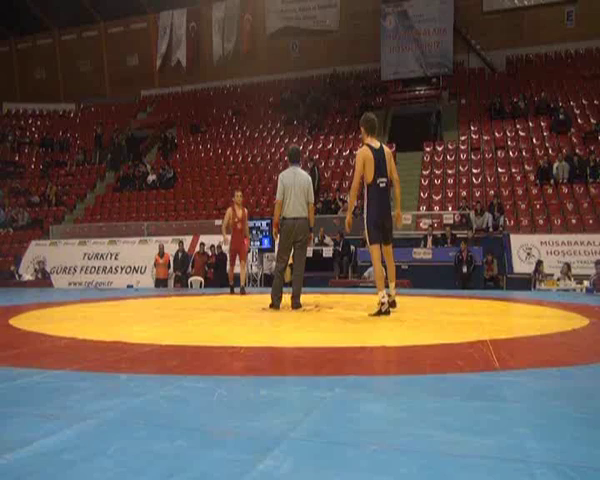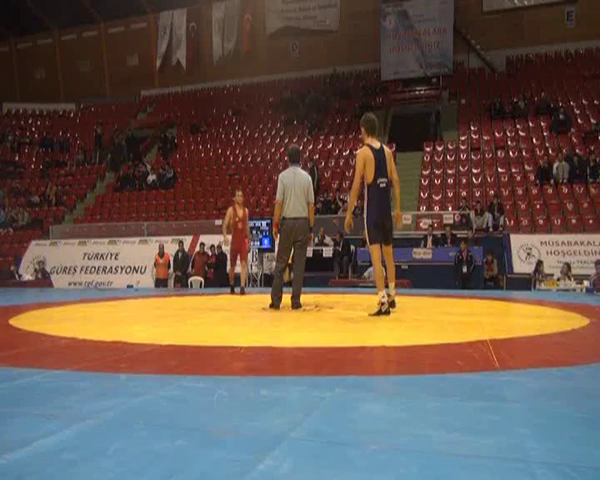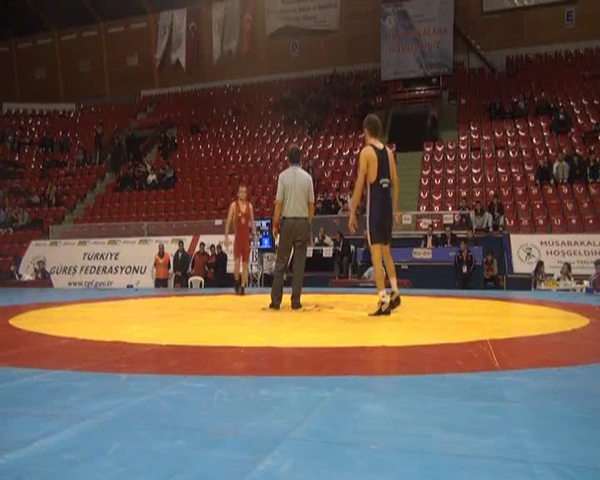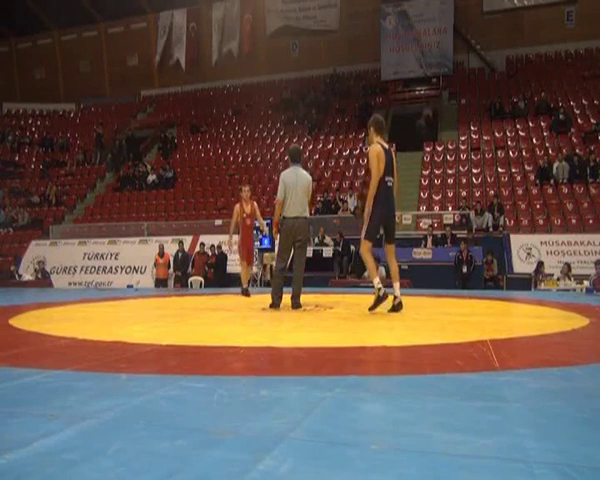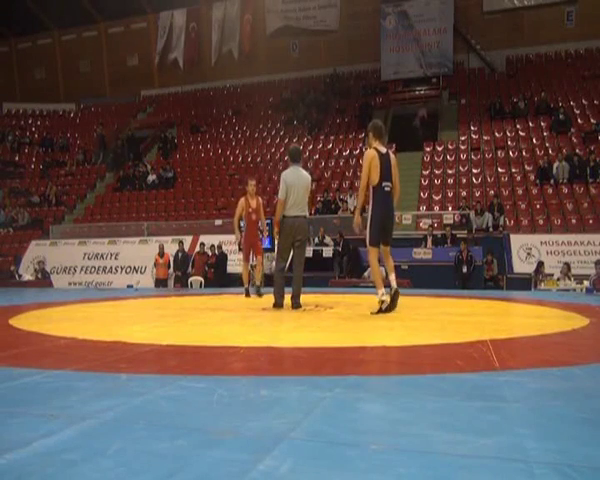
dt=0.3s
person 1, frame 1
left shoulder: (362, 152)
right shoulder: (387, 150)
left elbow: (355, 185)
right elbow: (396, 181)
left wrist: (349, 213)
right wrist: (398, 208)
left hip: (372, 209)
right hip: (387, 208)
left knee: (376, 257)
right knee: (388, 254)
left ankle: (383, 302)
right ankle: (392, 296)
person 1, frame 2
left shoulder: (363, 152)
right shoulder: (387, 151)
left elbow: (356, 185)
right elbow: (396, 181)
left wrist: (349, 213)
right wrist: (398, 209)
left hip: (372, 209)
right hip: (387, 209)
left knee: (376, 257)
right knee: (388, 254)
left ankle: (383, 303)
right ankle: (391, 297)
person 1, frame 3
left shoulder: (366, 151)
right shoulder: (388, 151)
left elbow: (360, 184)
right elbow: (395, 182)
left wrist: (352, 212)
left hip: (374, 209)
right hip: (388, 208)
left knee: (377, 256)
right knee: (386, 253)
left ankle: (383, 302)
right ankle: (394, 293)
person 1, frame 4
left shoulder: (374, 148)
right shoulder: (390, 151)
left elbow: (374, 178)
left wrist: (367, 207)
left hip: (378, 206)
right hip: (391, 206)
left knee: (364, 249)
right knee: (391, 254)
left ankle: (379, 288)
right ankle: (397, 298)
person 1, frame 5
left shoulder: (369, 154)
right shoulder: (391, 156)
left elbow: (363, 184)
right elbow: (397, 186)
left wrist: (357, 212)
left hip: (376, 210)
right hip: (389, 210)
left knee: (373, 257)
right knee: (386, 253)
left ankle: (383, 300)
right ankle: (393, 287)
person 2, frame 1
left shoulder: (283, 176)
right shoulder: (306, 177)
left elbow: (278, 202)
right elbow: (311, 205)
left wrist: (275, 224)
right wrist: (311, 228)
left hip: (287, 222)
right hip: (302, 222)
left knee: (281, 262)
right knee: (299, 264)
left ankle: (275, 300)
right ankle: (296, 301)
person 2, frame 2
left shoulder: (283, 176)
right shoulder: (306, 177)
left elbow: (278, 202)
right elbow: (311, 205)
left wrist: (275, 224)
right wrist: (311, 228)
left hip: (287, 222)
right hip: (302, 222)
left knee: (281, 262)
right knee: (299, 264)
left ankle: (276, 300)
right ankle: (296, 301)
person 2, frame 3
left shoulder: (283, 176)
right shoulder: (307, 177)
left elbow: (279, 202)
right elbow: (311, 204)
left wrist: (275, 224)
right wrist: (309, 225)
left hip: (287, 222)
right hip: (303, 222)
left knee: (281, 262)
right knee: (299, 264)
left ankle: (276, 300)
right ankle: (296, 300)
person 2, frame 4
left shoulder: (284, 175)
right shoulder: (307, 177)
left elbow: (279, 201)
left wrist: (275, 223)
left hip: (287, 221)
right hip: (303, 222)
left knee: (281, 262)
right knee: (299, 264)
left ankle: (276, 300)
right ankle: (296, 300)
person 2, frame 5
left shoulder: (285, 175)
right shoulder: (307, 177)
left elbow: (281, 201)
left wrist: (276, 223)
left hip: (287, 220)
right hip: (302, 221)
left knee: (281, 261)
right knee: (298, 263)
left ankle: (279, 299)
right ankle: (296, 300)
person 3, frame 1
left shoulder: (245, 211)
right shoulder: (230, 210)
right elbow: (224, 225)
left wrist: (248, 239)
right wrist: (224, 235)
left hip: (242, 241)
right hip: (233, 241)
left knee: (243, 264)
right knee: (232, 265)
left ankle: (242, 287)
right ankle: (231, 286)
person 3, frame 2
left shoulder: (246, 210)
right shoulder: (231, 210)
right elbow: (224, 225)
left wrist: (248, 239)
right wrist: (225, 236)
left hip: (243, 241)
right hip: (234, 241)
left knee: (244, 264)
right knee: (232, 266)
left ankle: (242, 287)
right ankle: (232, 285)
person 3, frame 3
left shoulder: (249, 205)
right shoulder: (233, 205)
left elbow: (252, 221)
right elbow: (228, 222)
left wrist: (254, 232)
right wrist: (226, 237)
left hip: (246, 237)
right hip: (237, 237)
left knee: (245, 263)
right knee: (237, 262)
left ankle: (243, 287)
right ankle: (237, 282)
person 3, frame 4
left shoulder: (254, 204)
right shoulder: (238, 207)
left elbow: (259, 218)
right elbow: (233, 223)
left wrist: (264, 227)
right wrist: (230, 238)
left hip: (251, 238)
right hip: (242, 239)
left knee: (249, 265)
right knee: (244, 264)
left ankle: (244, 286)
right ankle: (245, 288)
person 3, frame 5
left shoulder: (259, 200)
right shoulder: (243, 201)
left elbow: (262, 218)
right elbow: (236, 218)
left wrist: (265, 231)
right wrist: (236, 233)
left hip: (257, 235)
right hip: (247, 235)
left knee: (260, 260)
right knee: (246, 263)
left ankle: (257, 286)
right ankle: (246, 289)
